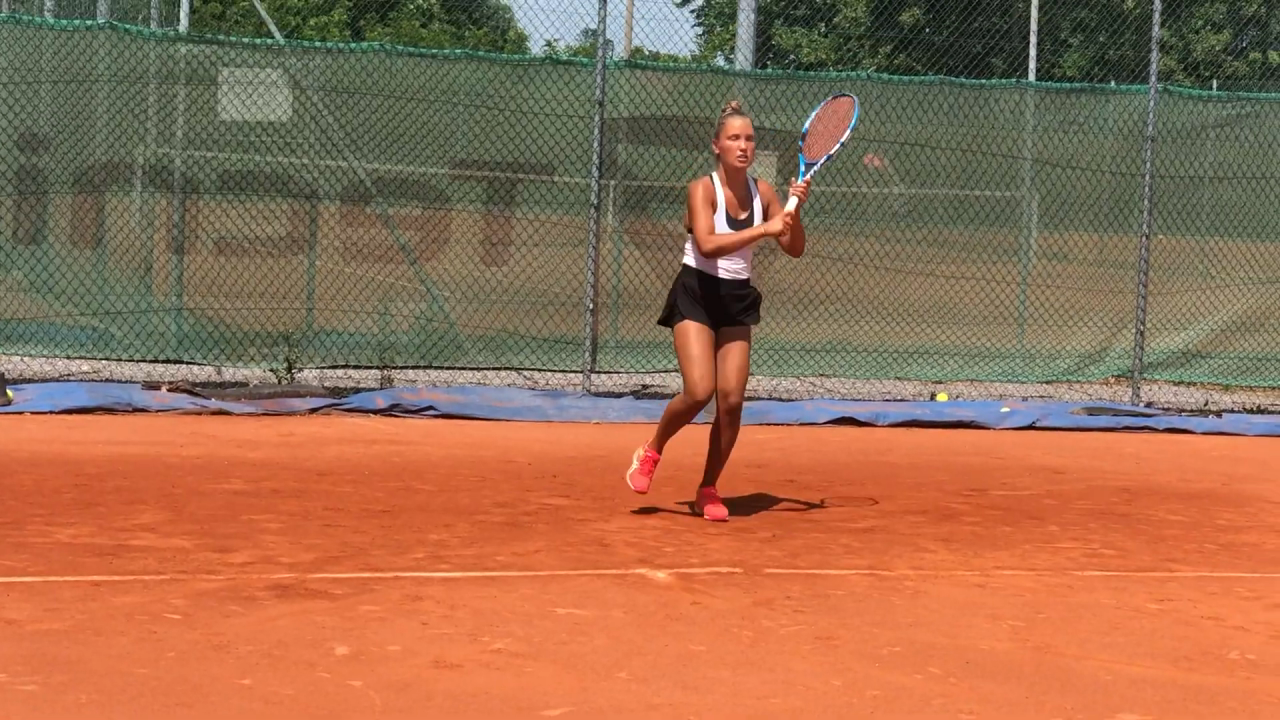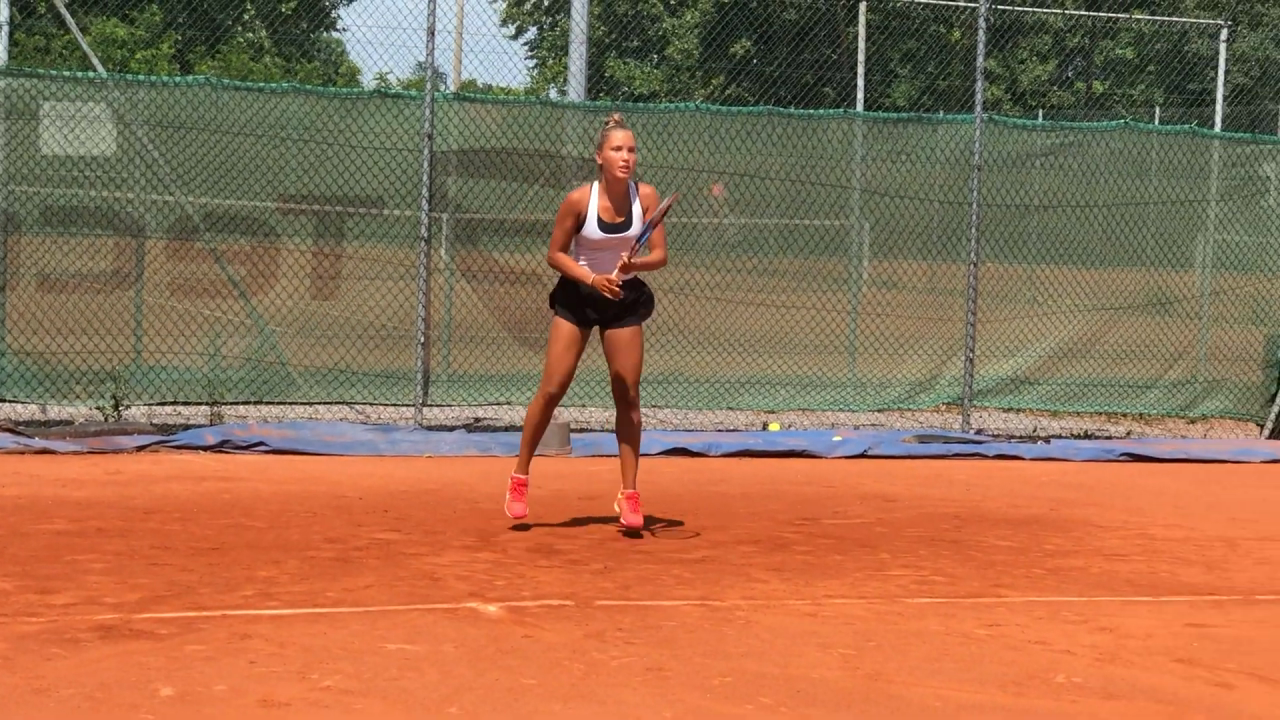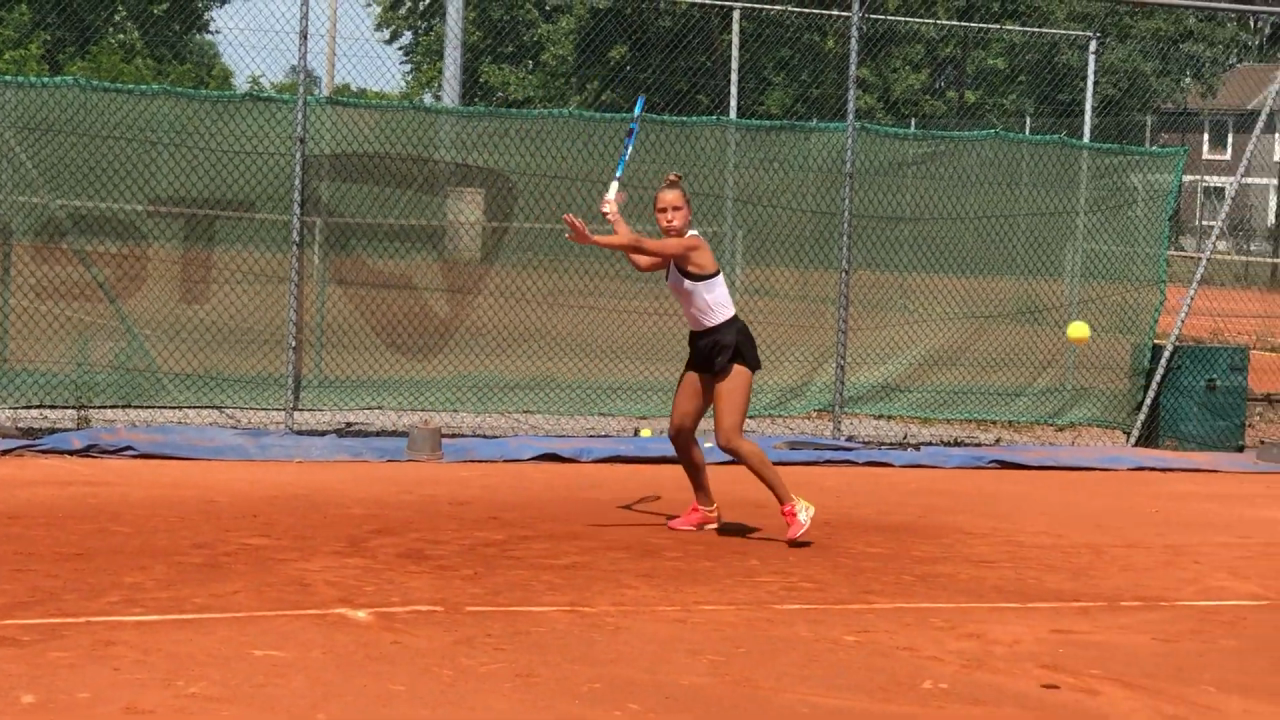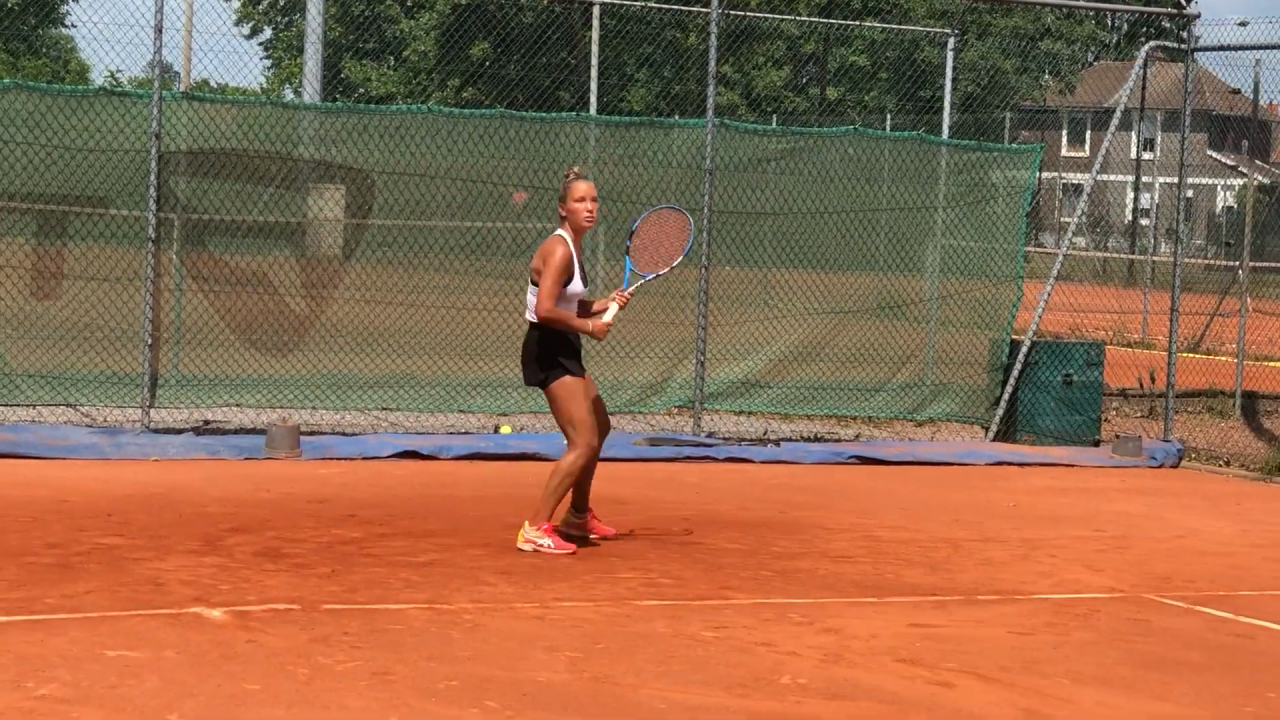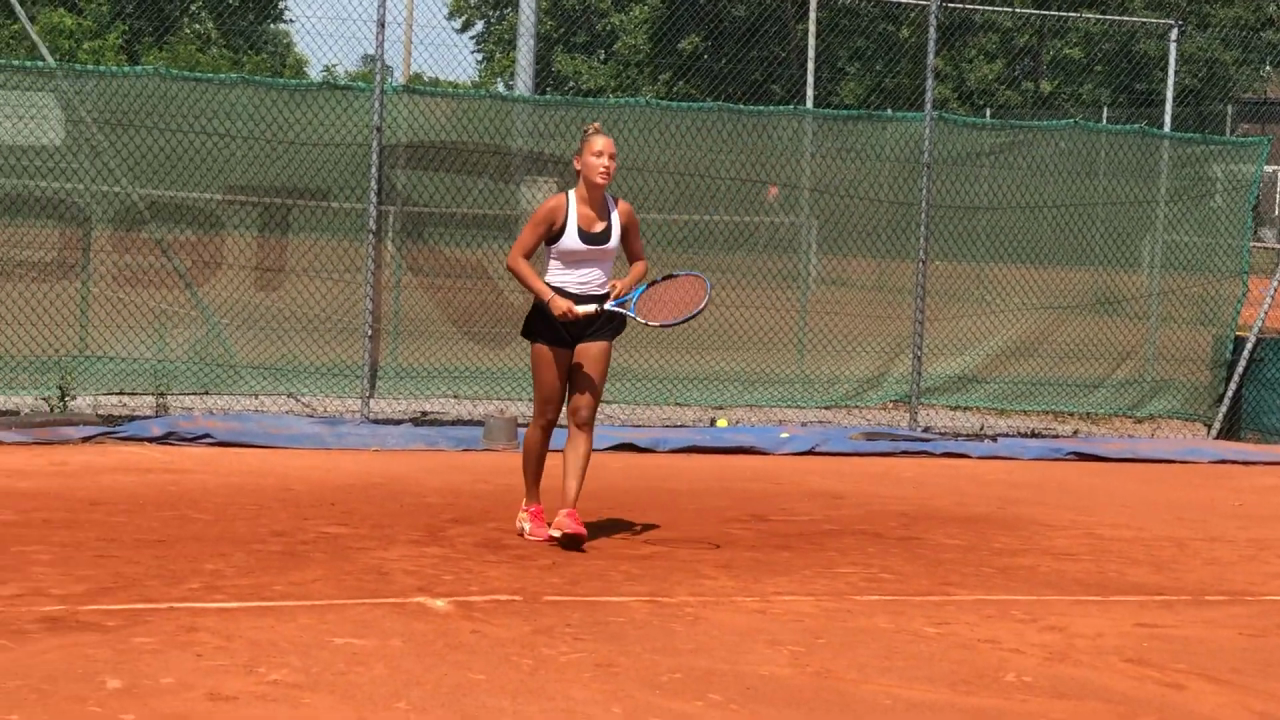
dt=1s
person 1, frame 1
left shoulder: (762, 190)
right shoulder: (702, 188)
left elbow: (796, 249)
right elbow: (706, 245)
left wrist: (793, 211)
right wrist: (762, 230)
left hip: (736, 300)
right hip: (697, 295)
left knee: (731, 400)
right knee: (699, 392)
left ankle: (708, 490)
right ankle: (651, 450)
person 1, frame 2
left shoulder: (647, 196)
right shoulder: (578, 199)
left elbow: (660, 256)
right elbow: (555, 254)
left wrist: (635, 265)
right wrist: (591, 278)
left hip: (625, 298)
right hip: (577, 296)
left knee: (627, 398)
right knee: (551, 390)
left ankle: (628, 493)
right ankle: (520, 477)
person 1, frame 3
left shoulder: (691, 245)
right shoulder: (673, 249)
left elbow: (637, 243)
right elbow: (640, 259)
left wrist: (592, 239)
right wrist: (617, 219)
left hip: (729, 343)
right hip: (703, 345)
left knee: (729, 438)
right knee: (678, 430)
left ankle: (792, 507)
right ankle: (705, 507)
person 1, frame 4
left shoulder: (574, 248)
right shoulder: (558, 249)
right elbow: (545, 310)
left wrist: (607, 303)
right wrist: (589, 327)
left hip: (563, 349)
right hip: (549, 350)
left knee: (599, 428)
right knee: (584, 444)
left ankle: (578, 515)
right ankle: (537, 528)
person 1, frame 5
left shoulder: (623, 212)
right shoulder: (555, 207)
left elbow: (639, 260)
right elbow: (515, 259)
left wrist: (627, 283)
right wrist: (549, 298)
left hip: (598, 315)
right hip: (555, 314)
left knee: (582, 418)
right knee: (545, 416)
left ankle: (568, 514)
right ankle: (532, 507)
